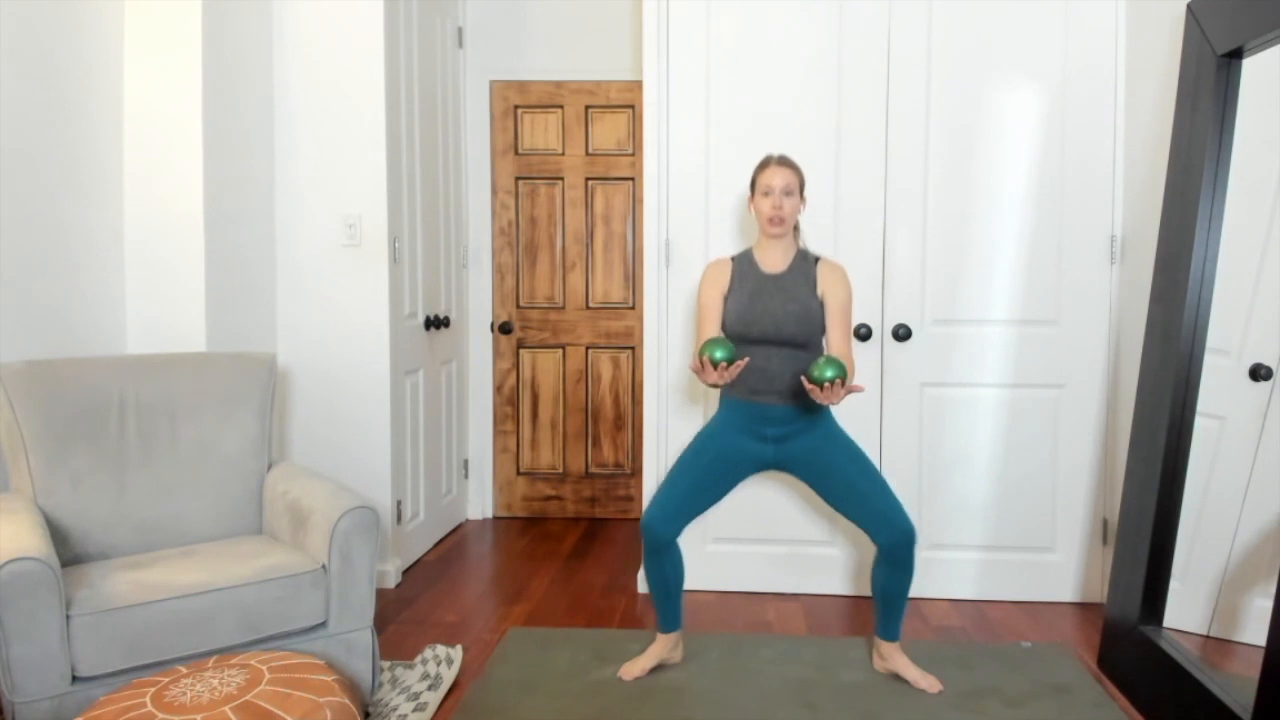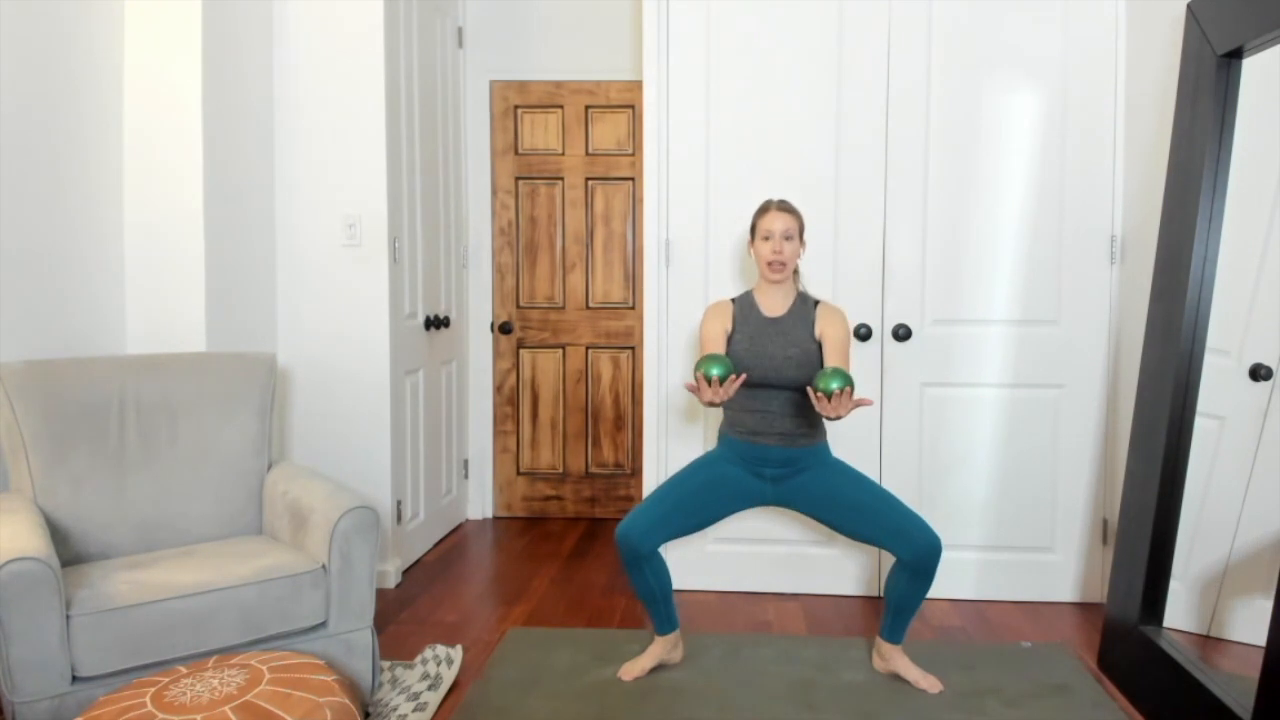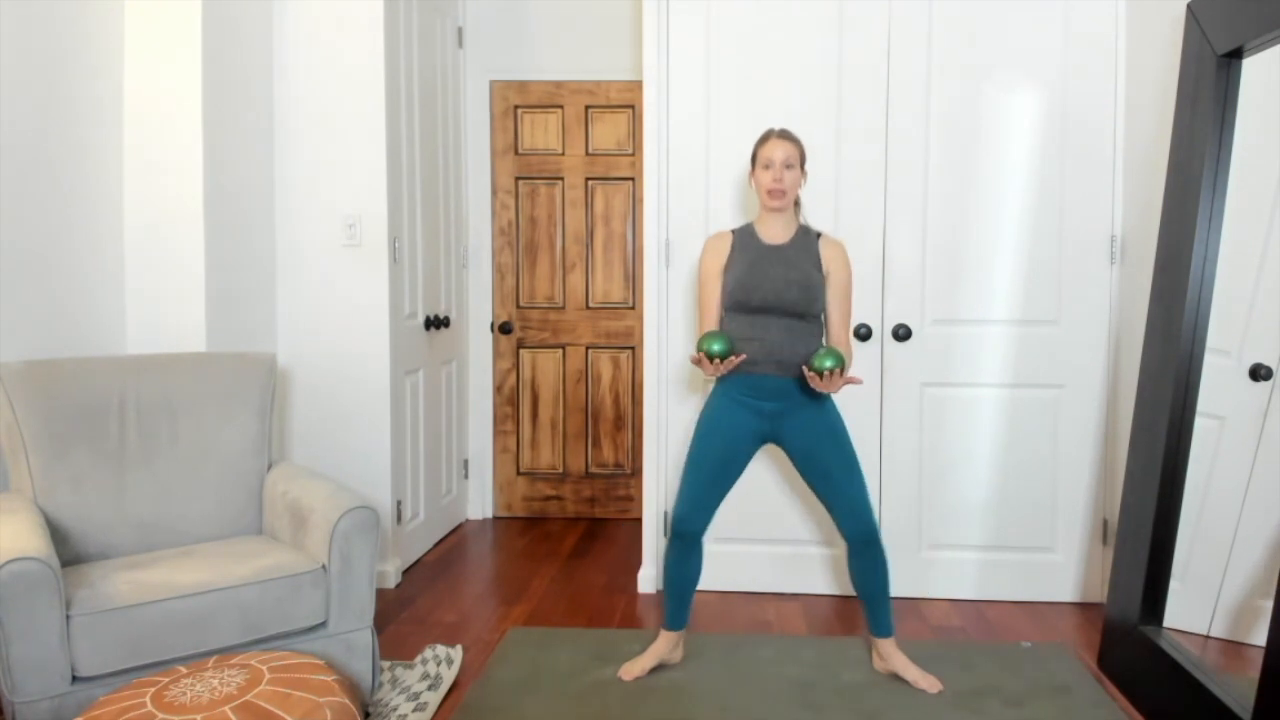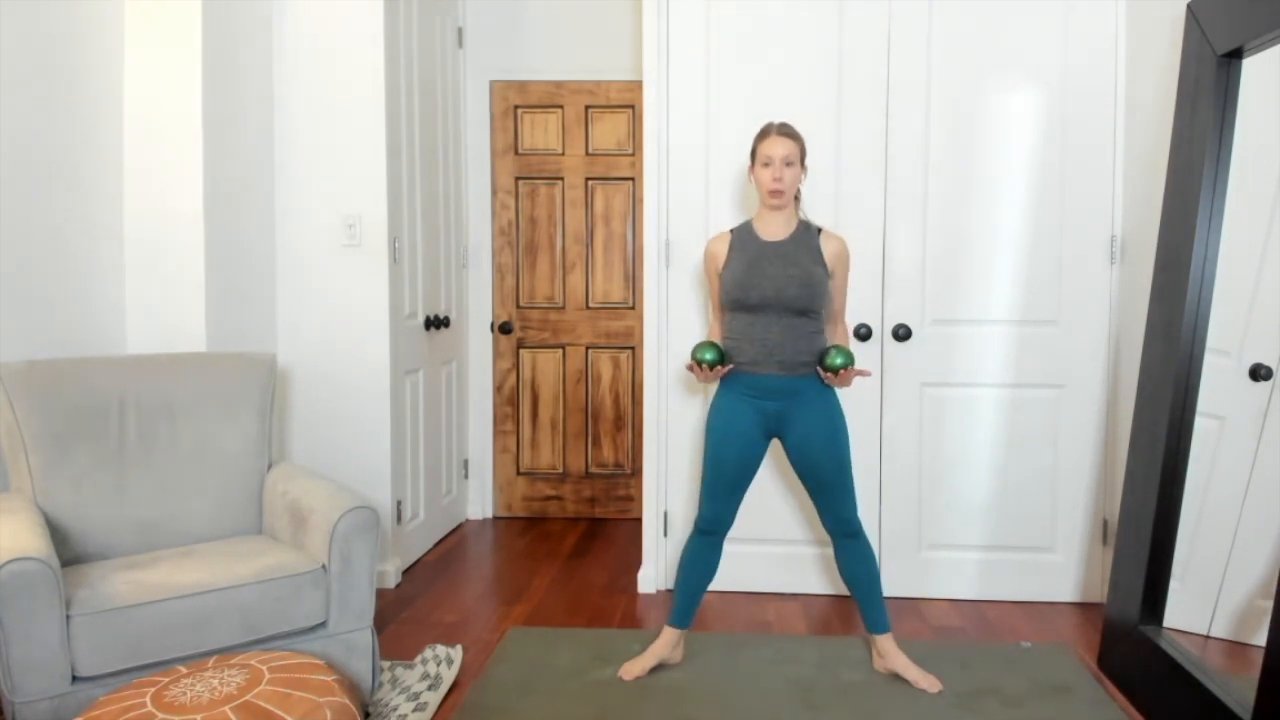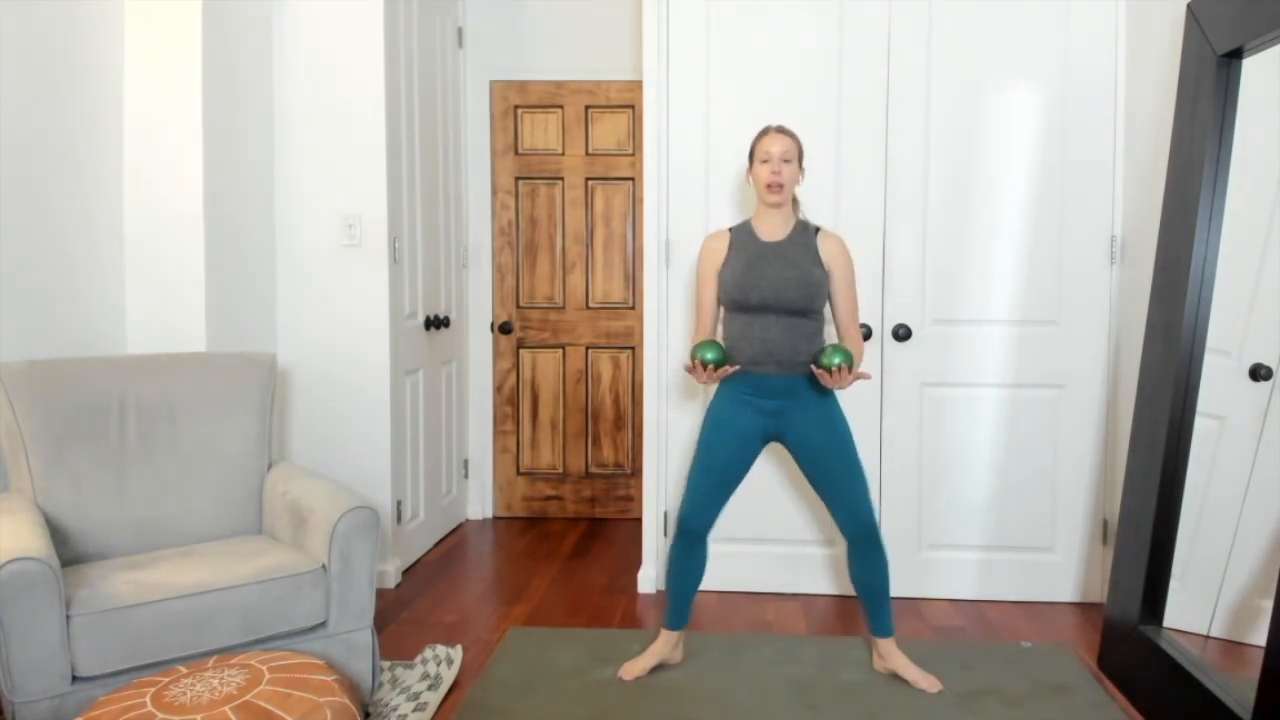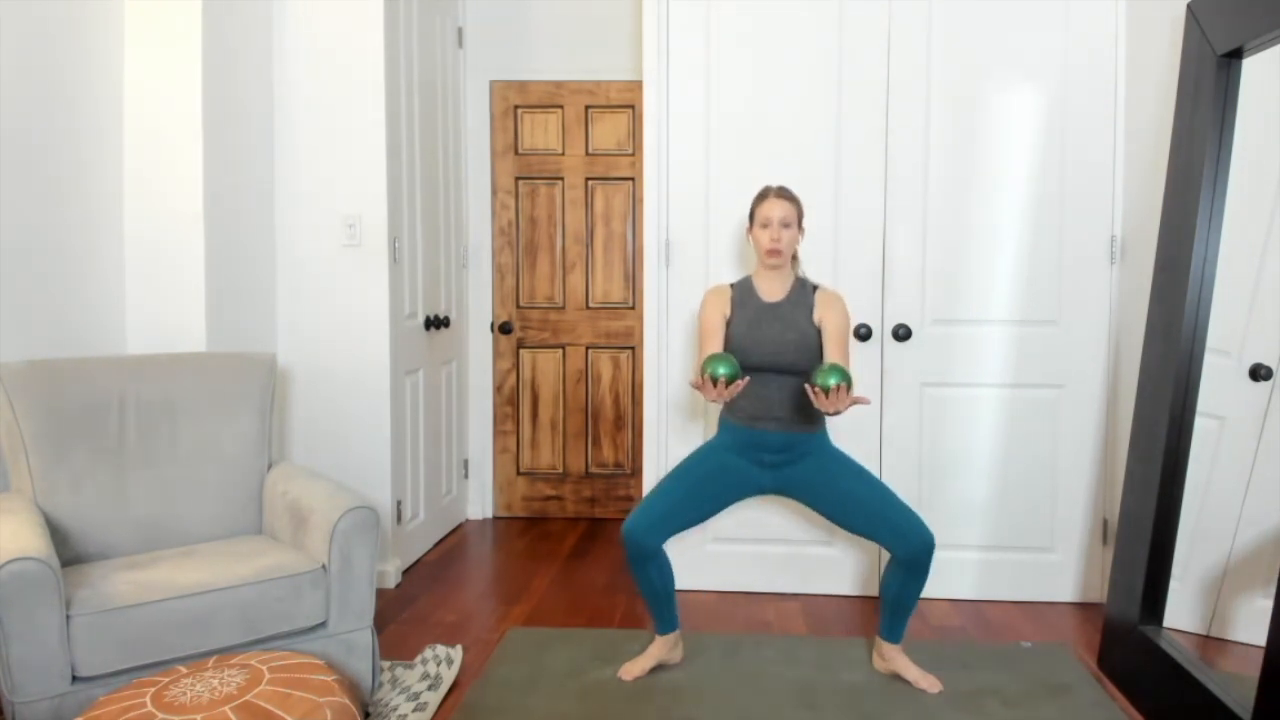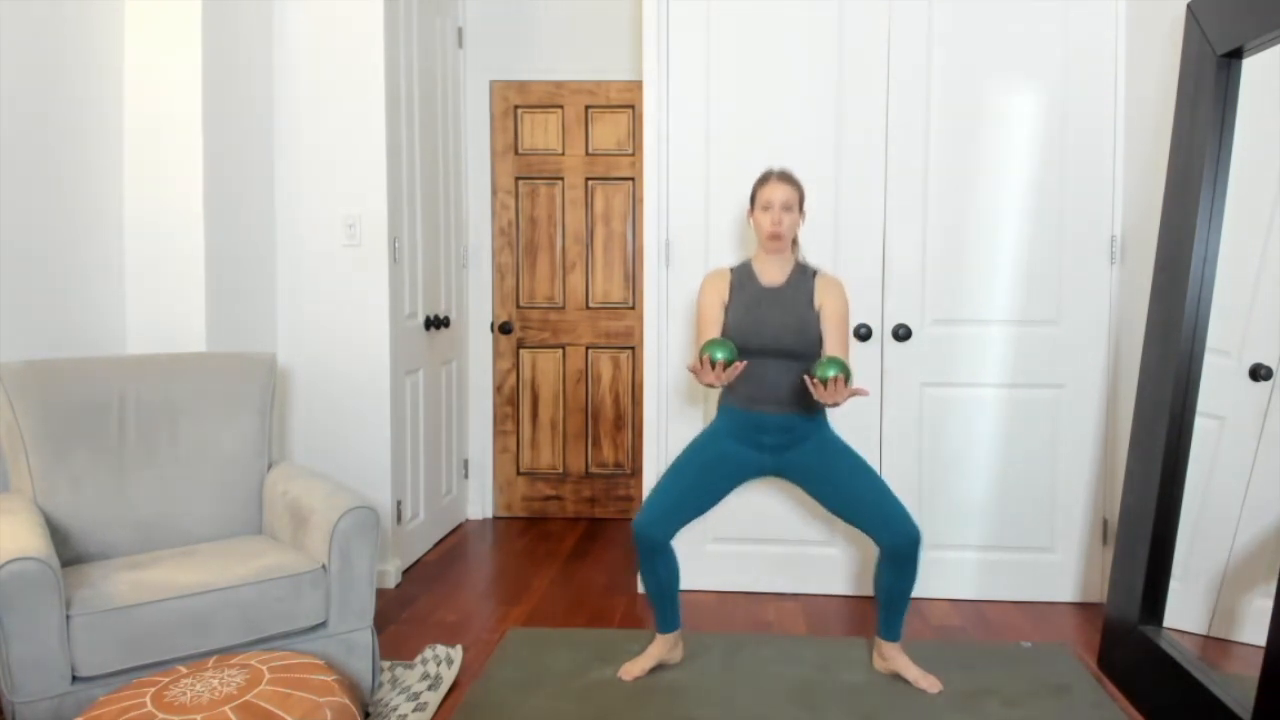
dt=0.5s
person 1, frame 1
left shoulder: (828, 275)
right shoulder: (721, 273)
left elbow: (841, 359)
right elbow: (706, 354)
left wrist: (835, 387)
right wrist: (713, 374)
left hip: (809, 427)
right hip: (738, 424)
left knee: (897, 533)
right knee: (657, 525)
left ankle: (888, 648)
right ankle: (667, 640)
person 1, frame 2
left shoulder: (827, 318)
right shoulder: (721, 314)
left elbow: (839, 392)
right elbow: (709, 383)
left wrist: (837, 407)
right wrist: (712, 394)
left hip: (809, 463)
right hip: (735, 460)
left knee: (923, 547)
right knee: (632, 537)
left ankle: (889, 649)
right ankle: (666, 641)
person 1, frame 3
left shoulder: (828, 251)
right shoulder: (721, 246)
left elbow: (839, 338)
right elbow: (708, 333)
left wrist: (835, 374)
right wrist: (711, 361)
left hip: (805, 400)
right hip: (736, 398)
left knee: (860, 525)
right knee: (686, 521)
left ankle: (886, 648)
right ankle: (669, 640)
person 1, frame 4
left shoulder: (829, 247)
right shoulder: (722, 248)
left wrist: (843, 366)
right wrist: (707, 363)
left hip: (809, 398)
right hip: (740, 398)
left knee: (844, 523)
right knee: (711, 522)
left ankle: (885, 648)
right ankle: (670, 640)
person 1, frame 5
left shoulder: (827, 246)
right shoulder: (719, 245)
left elbow: (851, 332)
right elbow: (704, 332)
left wrist: (846, 369)
right wrist: (703, 365)
left hip: (809, 400)
right hip: (740, 398)
left knee: (860, 525)
right knee: (692, 520)
left ankle: (886, 648)
right ankle: (669, 640)
person 1, frame 6
left shoulder: (825, 303)
right shoulder: (720, 300)
left elbow: (840, 382)
right elbow: (709, 373)
left wrist: (837, 401)
right wrist: (713, 389)
left hip: (808, 451)
right hip: (735, 448)
left knee: (915, 542)
right knee: (639, 534)
left ankle: (889, 649)
right ankle: (667, 640)
person 1, frame 7
left shoulder: (824, 287)
right shoulder: (719, 284)
left elbow: (837, 368)
right elbow: (708, 359)
left wrist: (835, 391)
right wrist: (711, 376)
left hip: (806, 433)
right hip: (735, 431)
left knee: (901, 535)
right knee: (648, 528)
left ankle: (888, 649)
right ankle: (666, 641)
